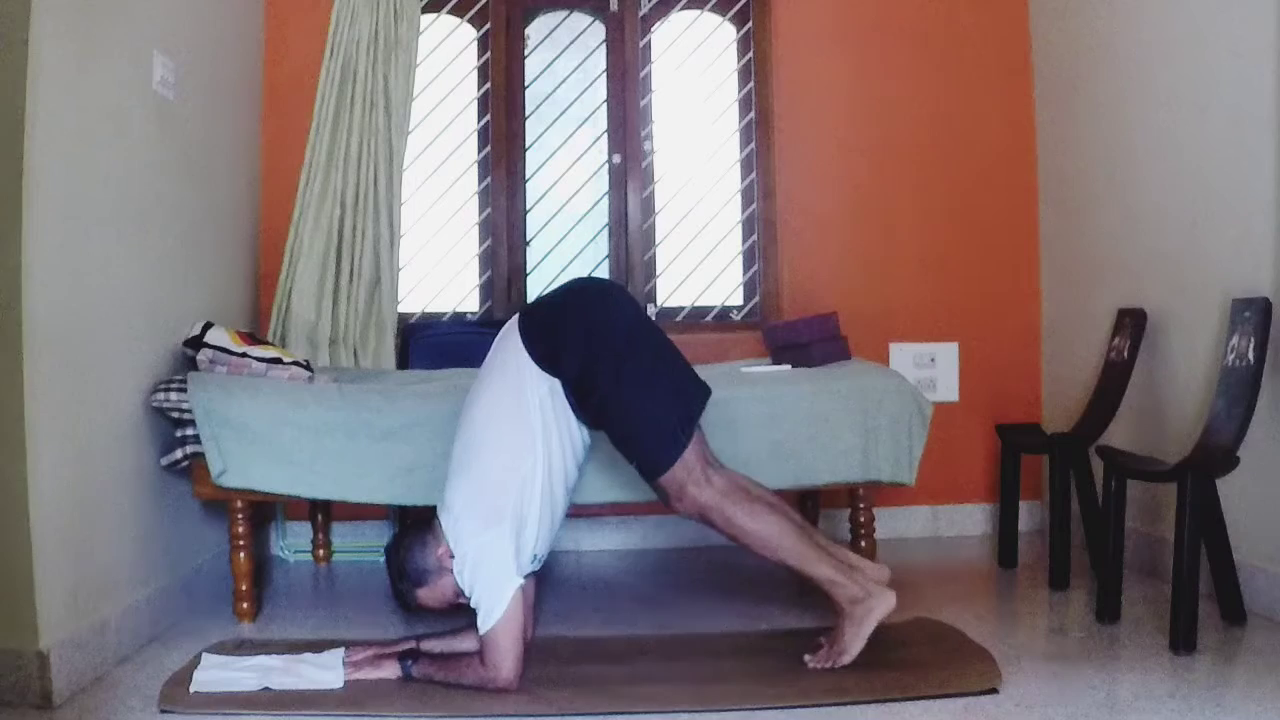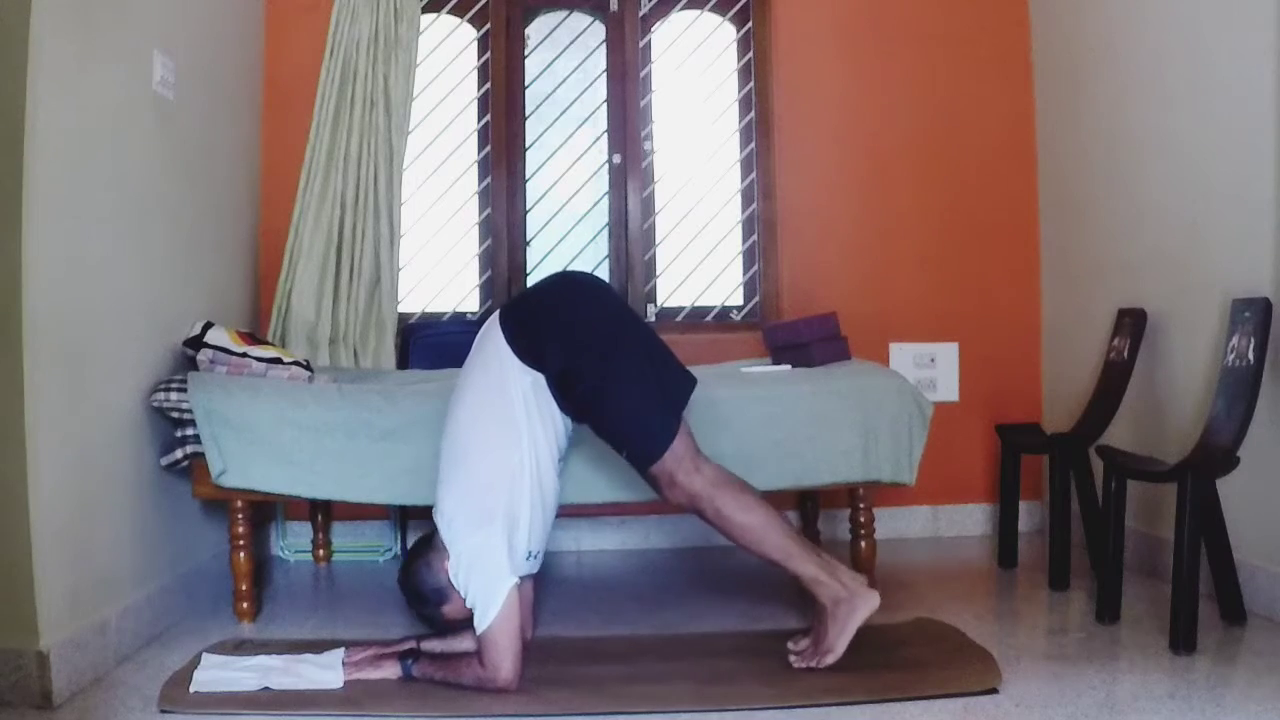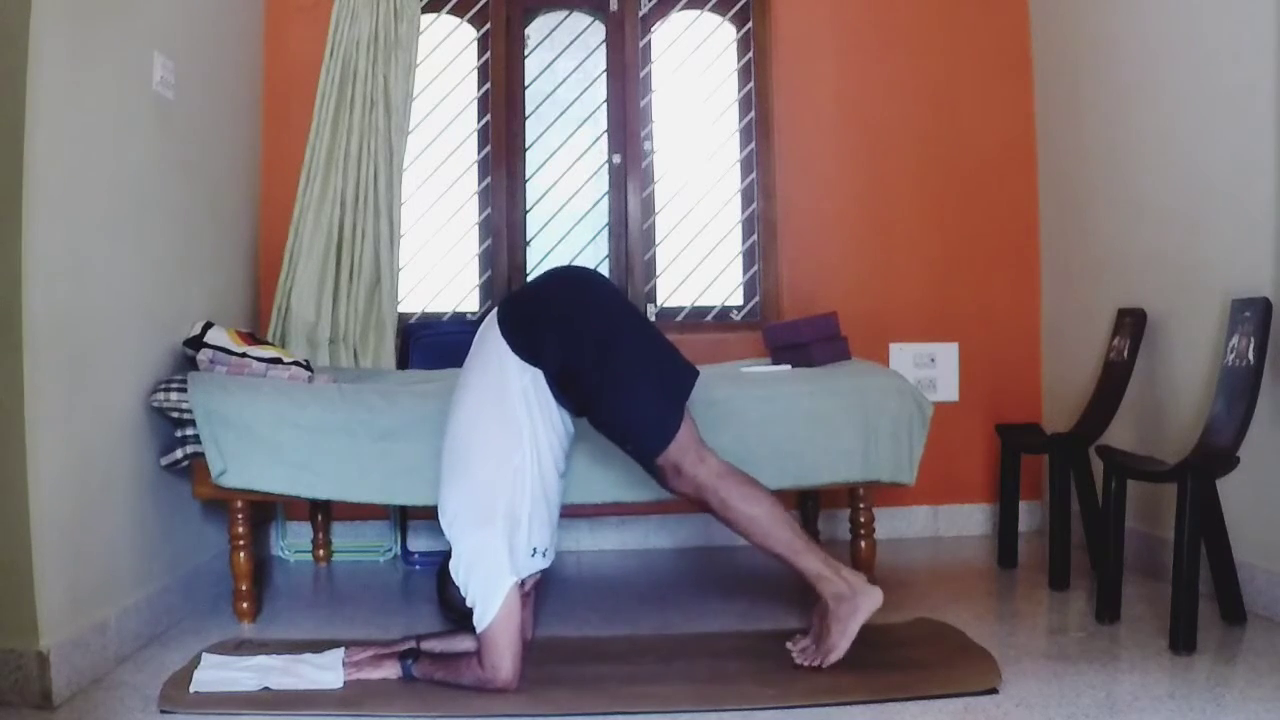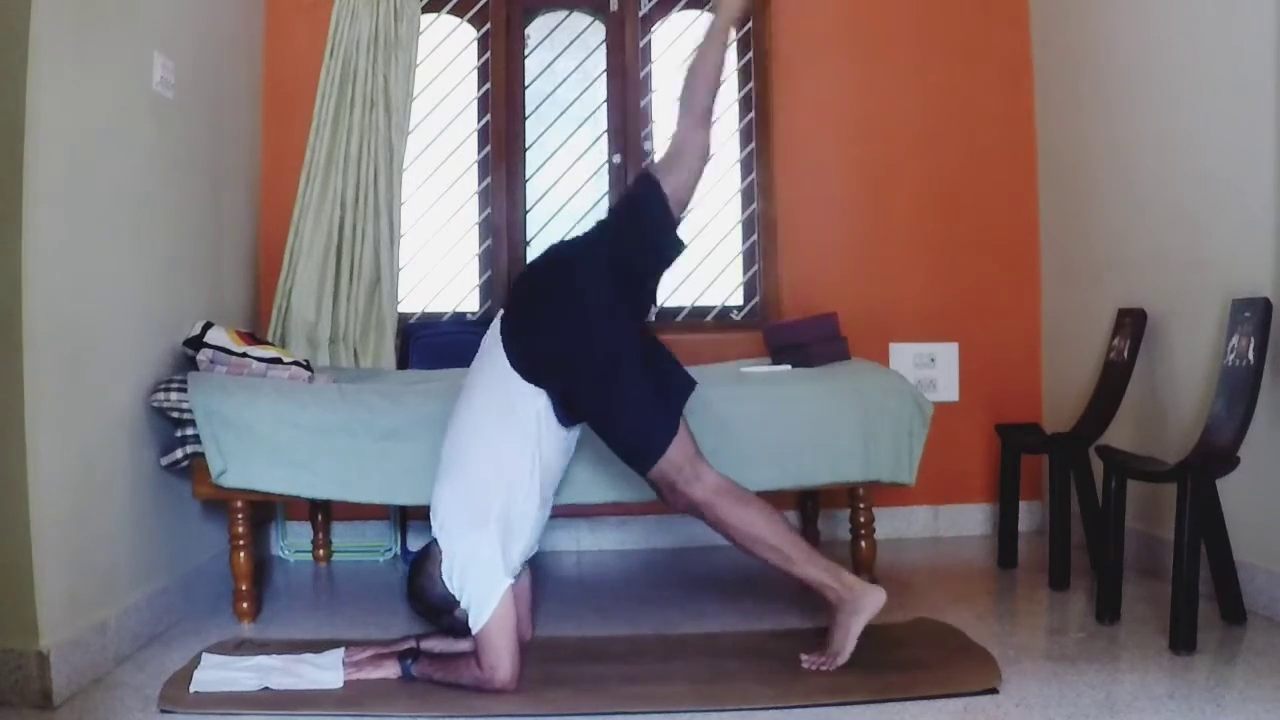
dt=0.7s
person 1, frame 1
left shoulder: (478, 536)
right shoulder: (476, 519)
left elbow: (502, 671)
right elbow: (516, 630)
left wrist: (406, 666)
right wrist: (417, 642)
left hip: (583, 329)
right hip: (576, 328)
left knee: (694, 491)
right knee: (697, 482)
left ankle: (855, 592)
right ankle: (846, 564)
person 1, frame 2
left shoulder: (474, 540)
right shoulder: (479, 522)
left elbow: (502, 671)
right elbow: (519, 629)
left wrist: (408, 664)
right wrist: (417, 641)
left hip: (565, 323)
right hip: (560, 322)
left knee: (685, 479)
right knee: (684, 474)
left ankle: (838, 591)
right ankle: (829, 577)
person 1, frame 3
left shoulder: (480, 539)
right shoulder: (482, 523)
left elbow: (500, 670)
right elbow: (517, 632)
left wrist: (407, 664)
right wrist: (416, 642)
left hip: (564, 320)
left knee: (690, 469)
right knee: (685, 471)
left ankle: (840, 588)
right ankle: (830, 579)
person 1, frame 4
left shoulder: (469, 541)
right shoulder: (475, 528)
left elbow: (498, 671)
left wrist: (404, 660)
right wrist: (432, 640)
left hip: (571, 326)
right hip: (571, 293)
left knee: (691, 486)
right knee: (685, 149)
left ankle: (843, 589)
